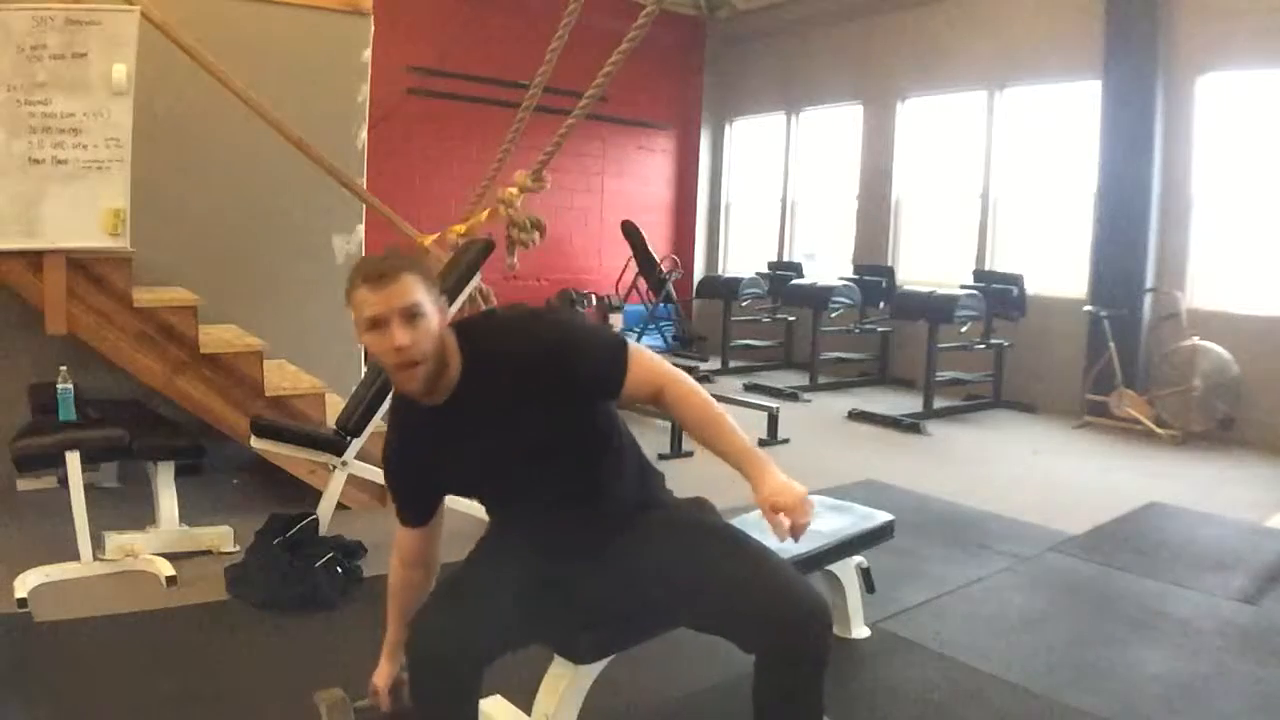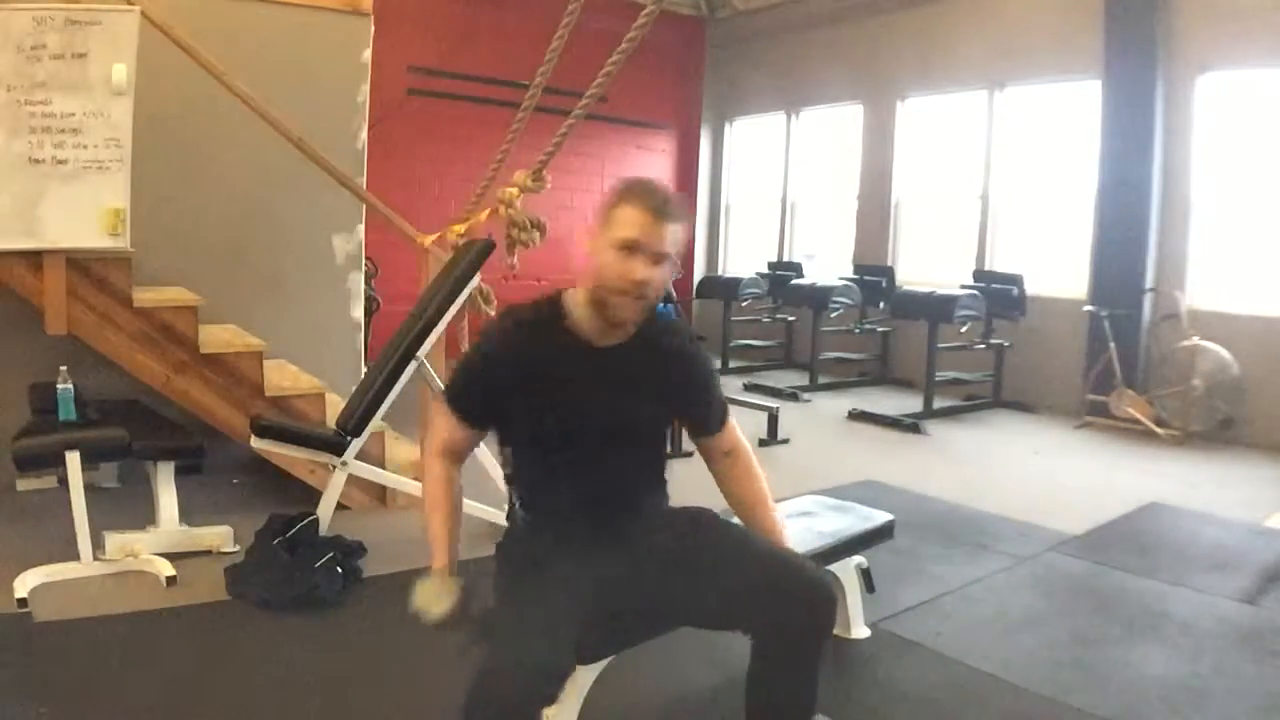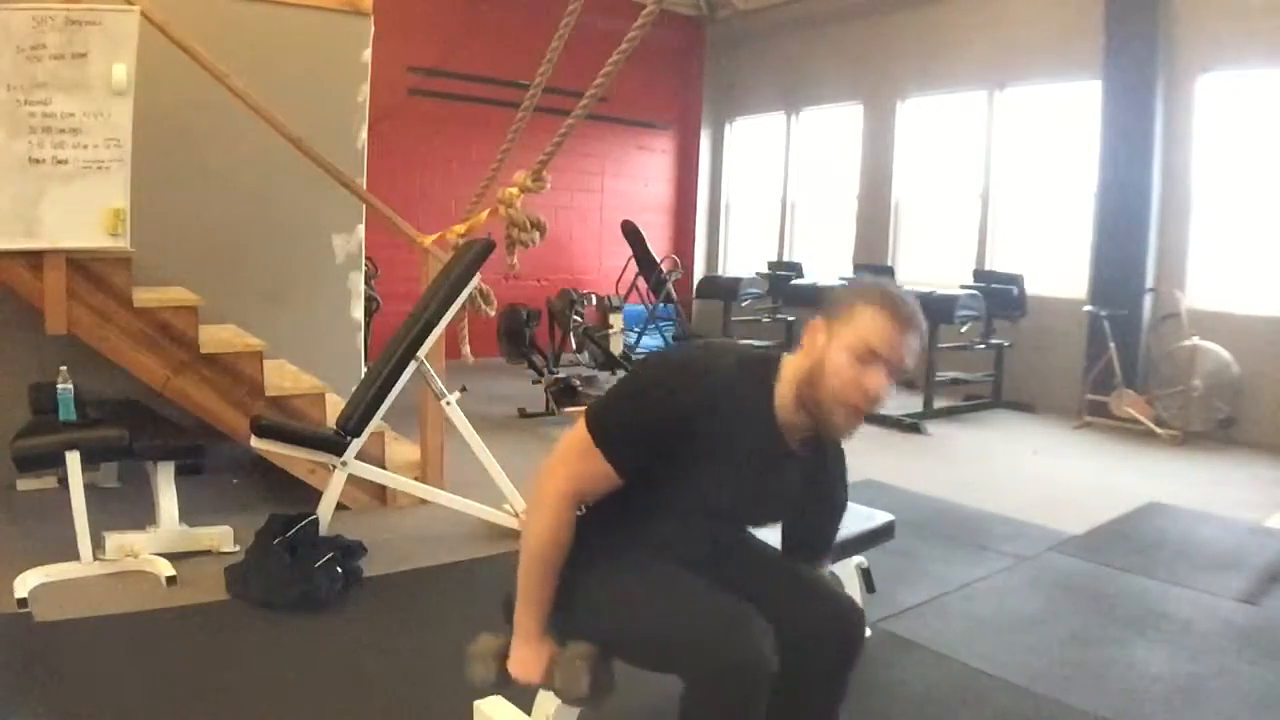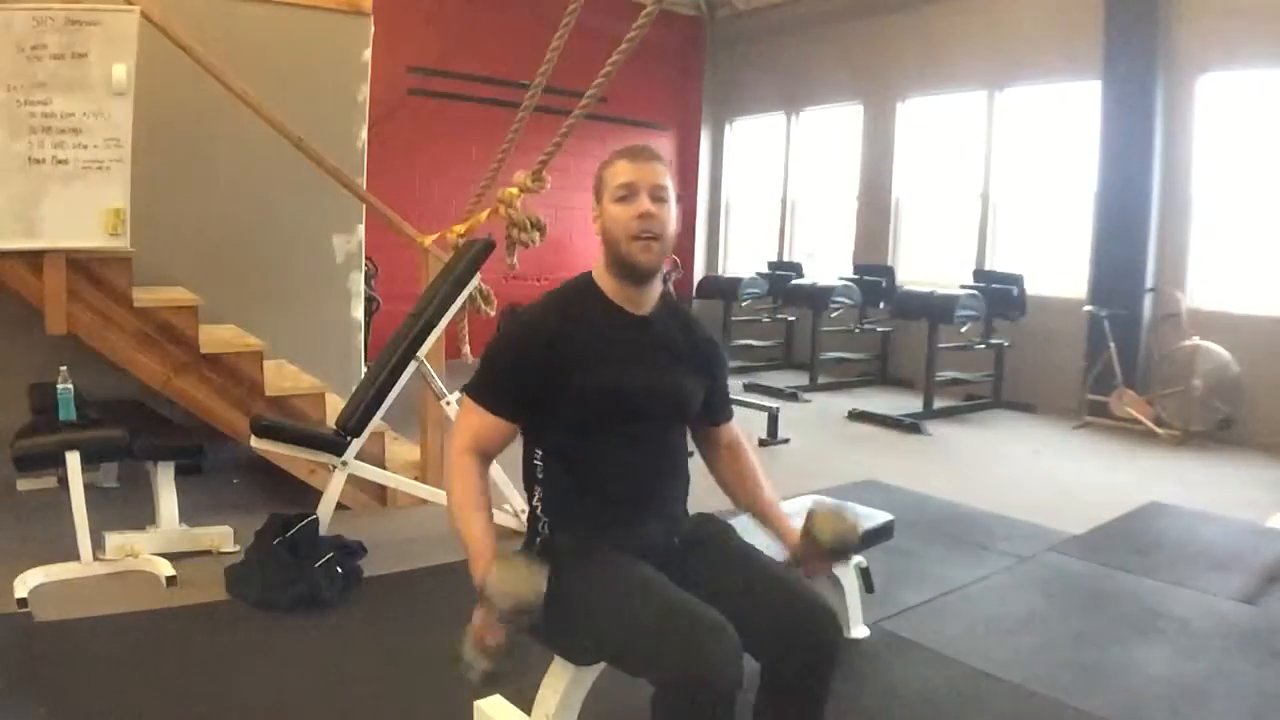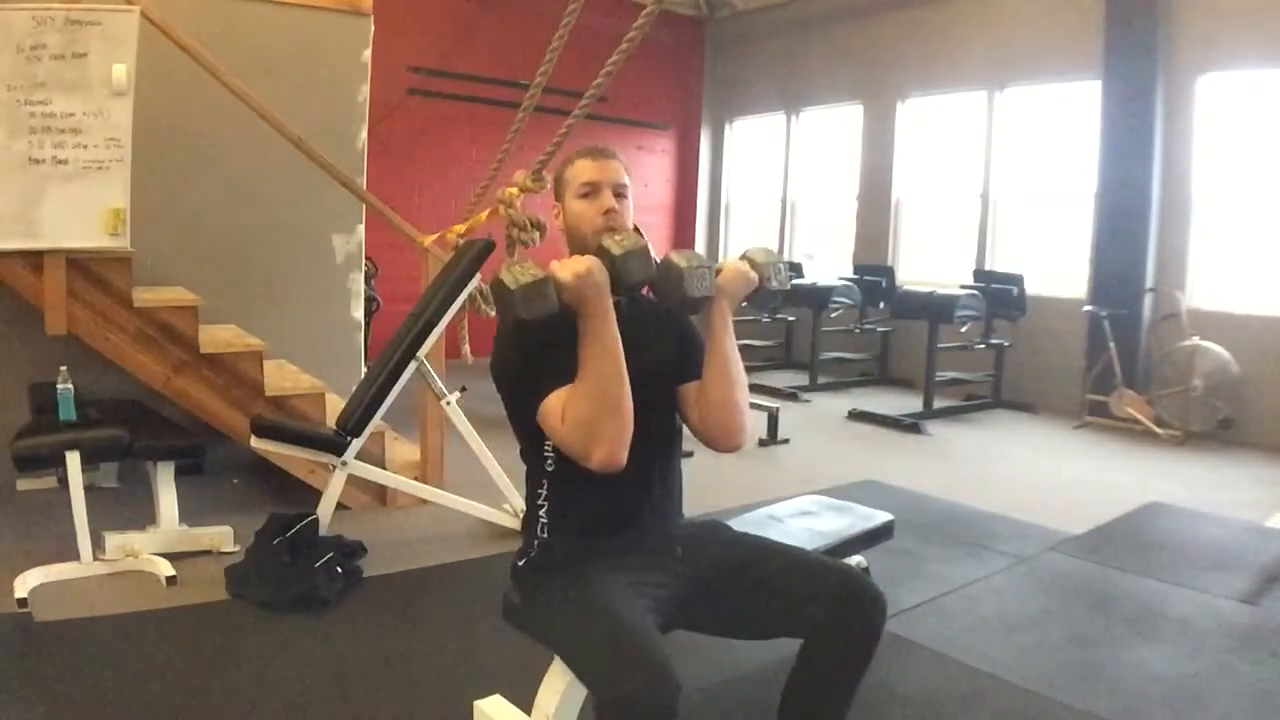
dt=1s
person 1, frame 1
left shoulder: (527, 341)
right shoulder: (408, 440)
left elbow: (663, 382)
right elbow: (414, 558)
left wrist: (761, 472)
right wrist: (391, 654)
left hip: (640, 523)
right hip: (533, 551)
left knee: (799, 617)
right knee: (435, 648)
person 1, frame 2
left shoulder: (675, 354)
right shoulder: (512, 346)
left elbow: (727, 452)
right elbow: (444, 452)
left wrist: (782, 561)
right wrist: (442, 568)
left hip: (653, 534)
right hip: (552, 548)
left knee: (806, 597)
person 1, frame 3
left shoulder: (821, 463)
right shoulder: (693, 385)
left elbow: (804, 579)
right elbow: (559, 483)
right wrist: (528, 635)
right hip: (596, 556)
left knee: (835, 622)
right knee: (736, 646)
person 1, frame 4
left shoulder: (692, 338)
right shoulder: (544, 329)
left elbow: (720, 440)
right elbow: (467, 452)
left wrist: (784, 529)
right wrist: (488, 580)
left hip: (676, 536)
right hip: (578, 551)
left knee: (812, 628)
right knee: (707, 654)
person 1, frame 5
left shoulder: (664, 319)
right shoulder: (531, 326)
left elbow: (726, 432)
right elbow: (604, 448)
left wrist: (719, 309)
right wrist: (595, 310)
left hip: (673, 541)
right hip: (576, 560)
left knee: (853, 602)
